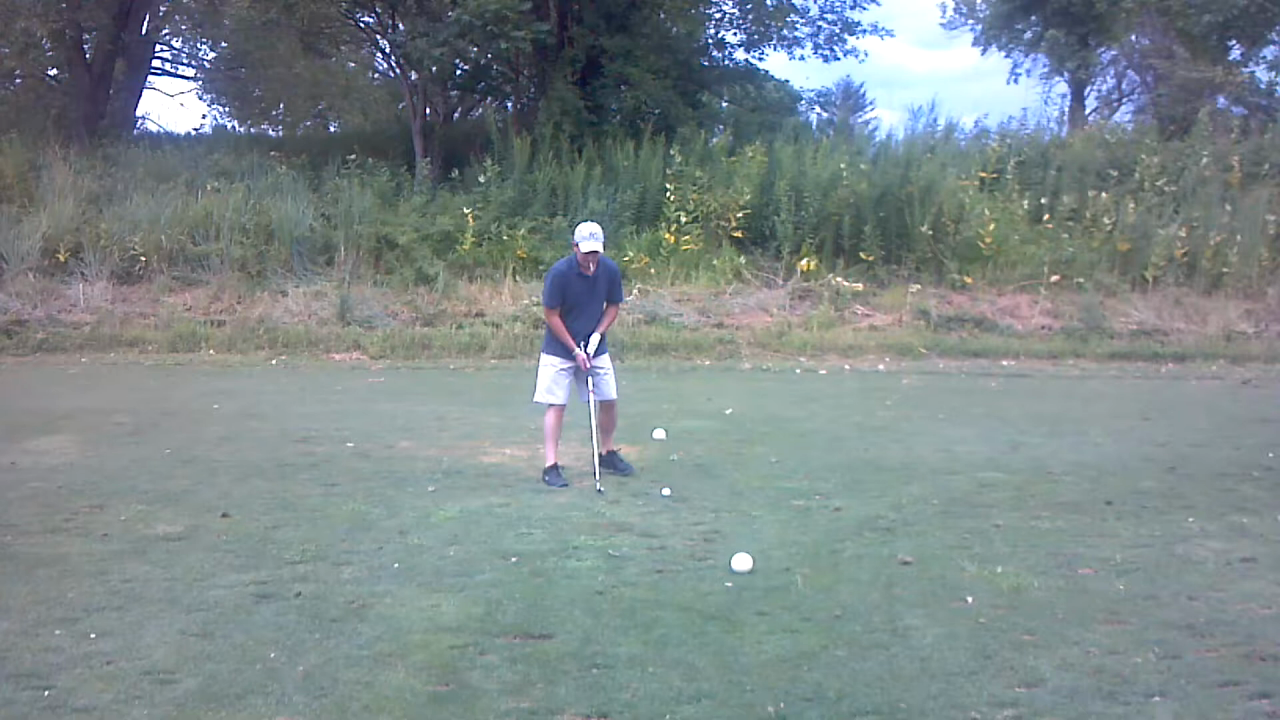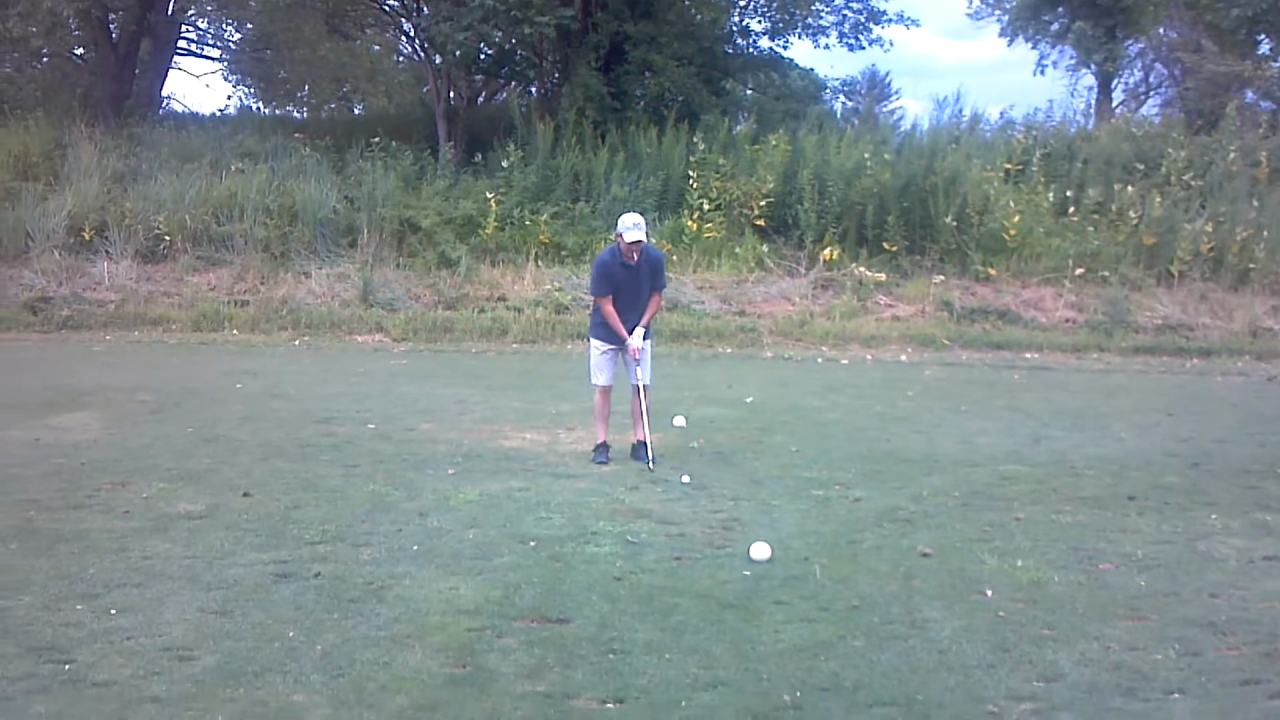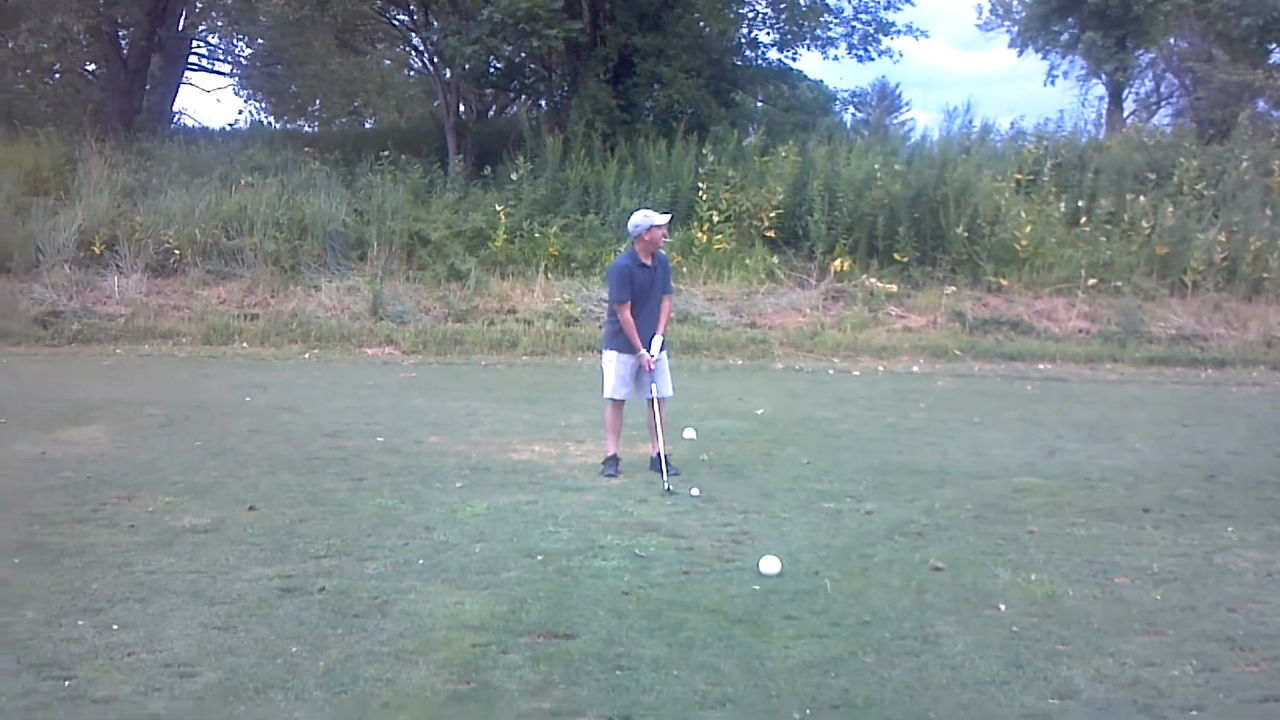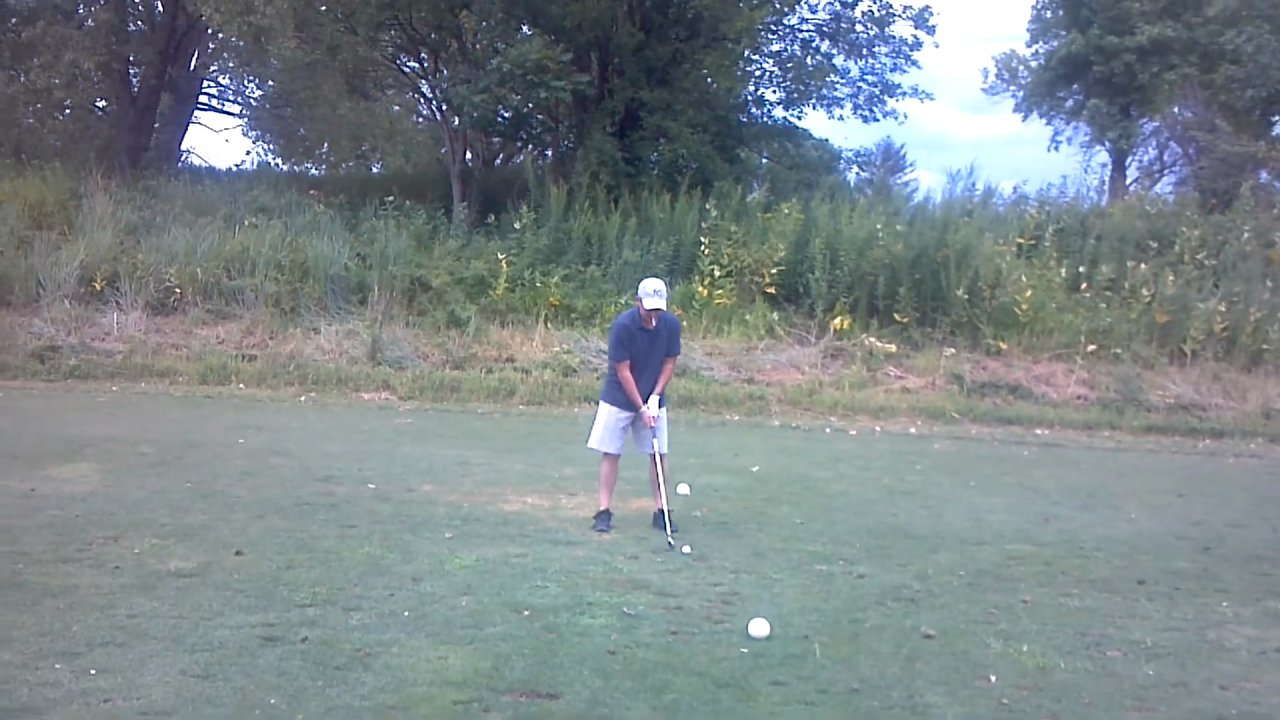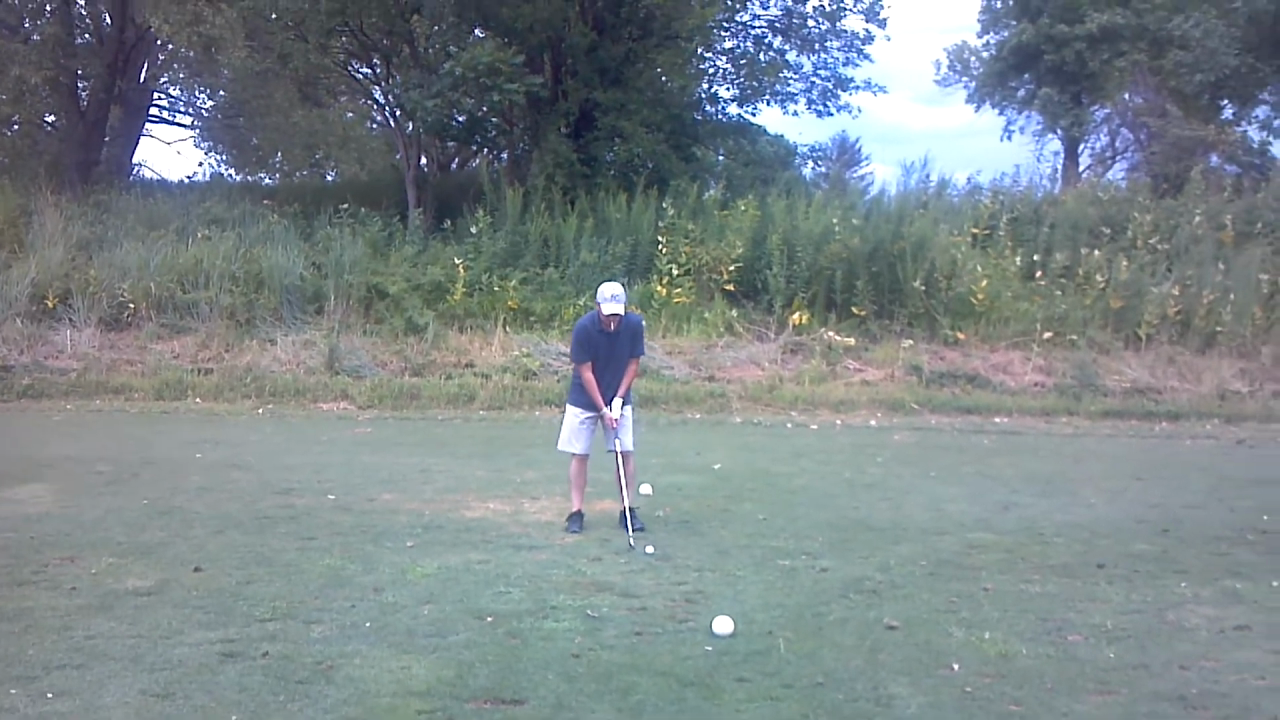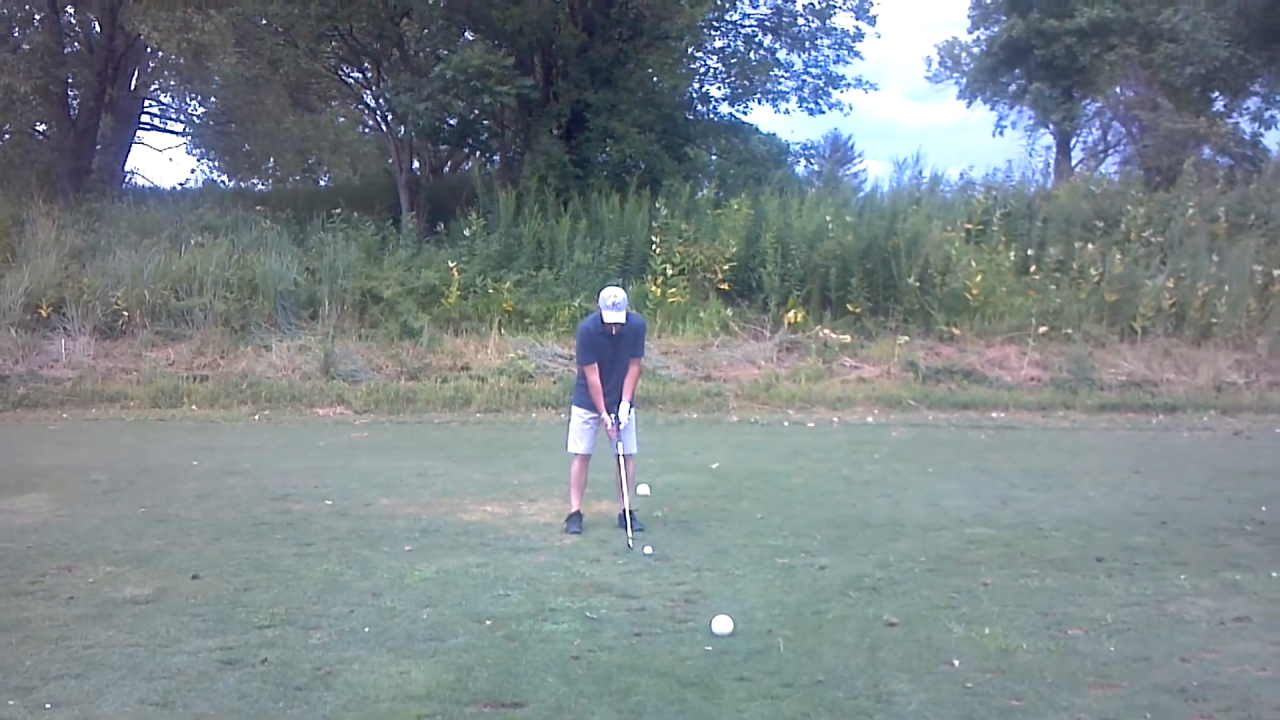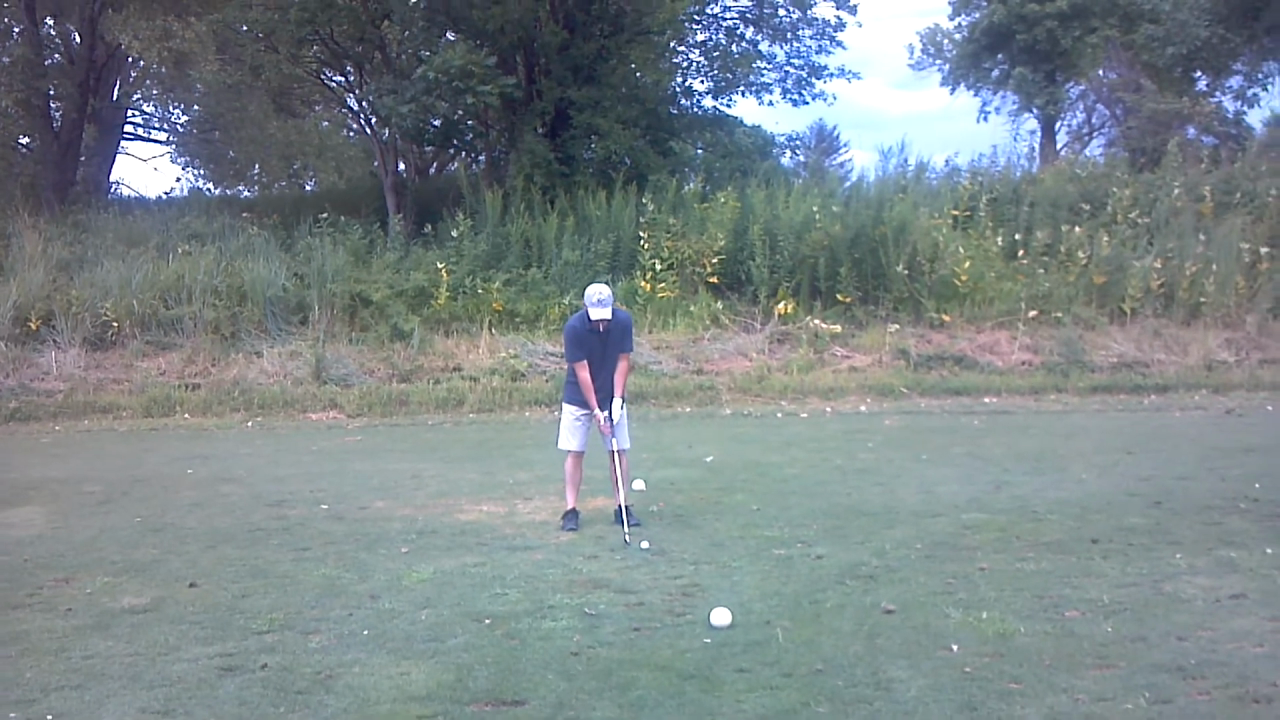
dt=0.7s
person 1, frame 1
left shoulder: (610, 270)
right shoulder: (559, 272)
left elbow: (613, 306)
right elbow: (551, 316)
left wrist: (597, 335)
right wrist: (574, 350)
left hip: (595, 347)
right hip: (560, 350)
left knee: (609, 401)
right knee: (556, 405)
left ankle: (608, 454)
right ankle: (551, 466)
person 1, frame 2
left shoulder: (655, 258)
right shoulder: (604, 261)
left elbow: (656, 296)
right elbow: (605, 305)
left wrist: (640, 329)
right wrist: (626, 339)
left hip: (639, 332)
right hip: (606, 333)
left knee: (641, 386)
right knee: (603, 387)
left ankle: (639, 443)
right ankle: (601, 444)
person 1, frame 3
left shoulder: (663, 263)
right shoulder: (621, 267)
left elbow: (665, 301)
right elbow: (623, 312)
left wrist: (658, 337)
right wrist: (640, 351)
left hip: (653, 344)
right hip: (622, 346)
left knee: (657, 399)
right knee: (617, 400)
left ankle: (658, 455)
right ankle: (611, 456)
person 1, frame 4
left shoulder: (671, 324)
right shoulder: (622, 326)
left elbow: (669, 363)
right elbow: (623, 371)
left wrist: (655, 397)
right wrist: (640, 408)
left hip: (653, 400)
right hip: (619, 400)
left knee: (659, 454)
right knee: (611, 454)
left ankle: (660, 510)
right ankle: (604, 511)
person 1, frame 5
left shoulder: (634, 324)
right shoulder: (583, 328)
left elbow: (633, 364)
right elbow: (585, 372)
left wrist: (618, 399)
right wrist: (602, 409)
left hip: (618, 399)
right hip: (584, 400)
left knee: (625, 452)
right knee: (579, 455)
left ankle: (627, 509)
right ankle: (576, 512)
person 1, frame 6
left shoulder: (637, 325)
right shoulder: (587, 329)
left elbow: (634, 366)
right elbow: (592, 375)
left wrist: (625, 403)
right wrist: (603, 414)
left hip: (621, 401)
right hip: (588, 402)
left knee: (626, 455)
right knee: (581, 455)
left ankle: (625, 511)
right ankle: (575, 513)
person 1, frame 7
left shoulder: (624, 321)
right shoulder: (573, 327)
left elbow: (623, 361)
right elbow: (582, 371)
left wrist: (617, 399)
right wrist: (595, 410)
left hip: (612, 397)
right hip: (578, 399)
left knee: (619, 450)
right knee: (575, 452)
left ankle: (621, 507)
right ankle: (571, 510)
